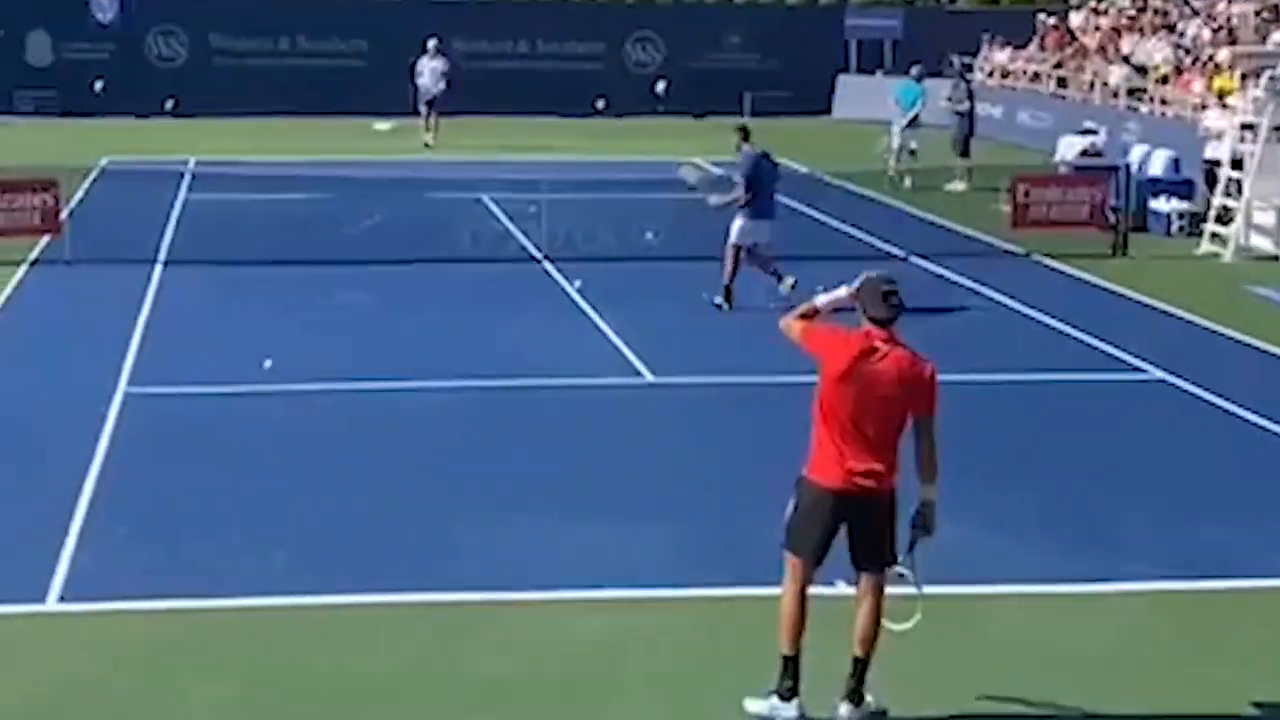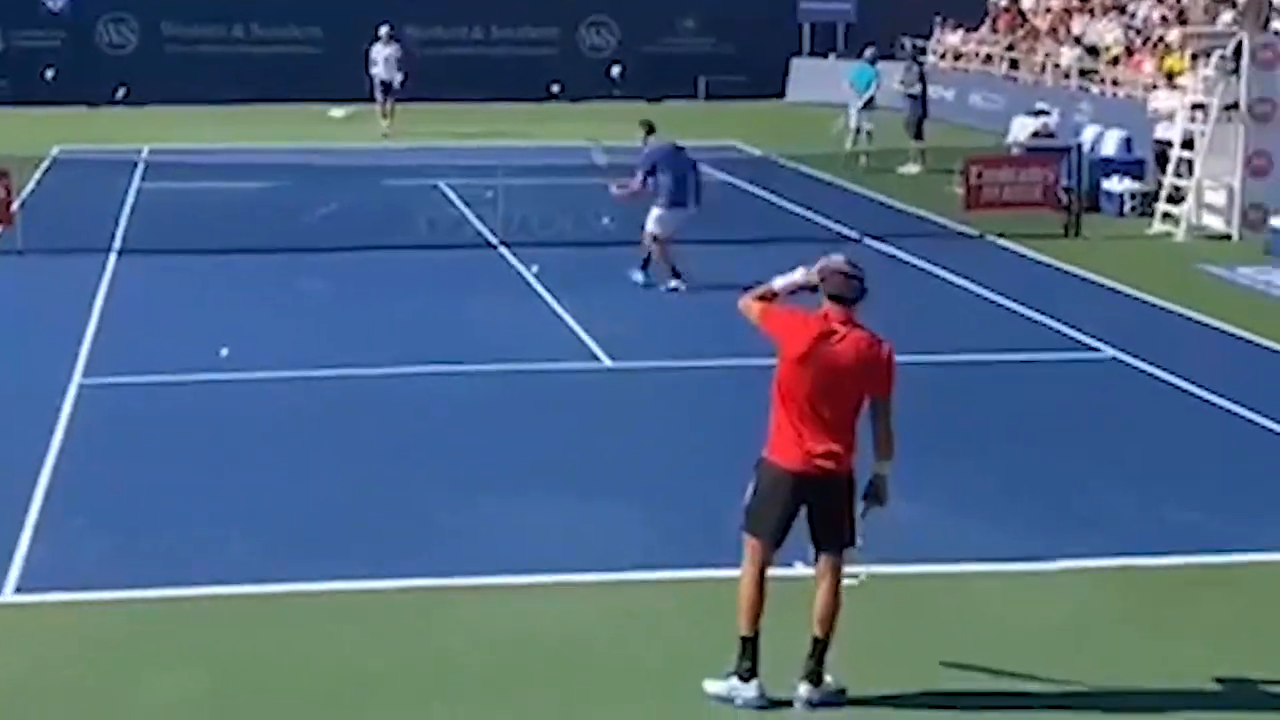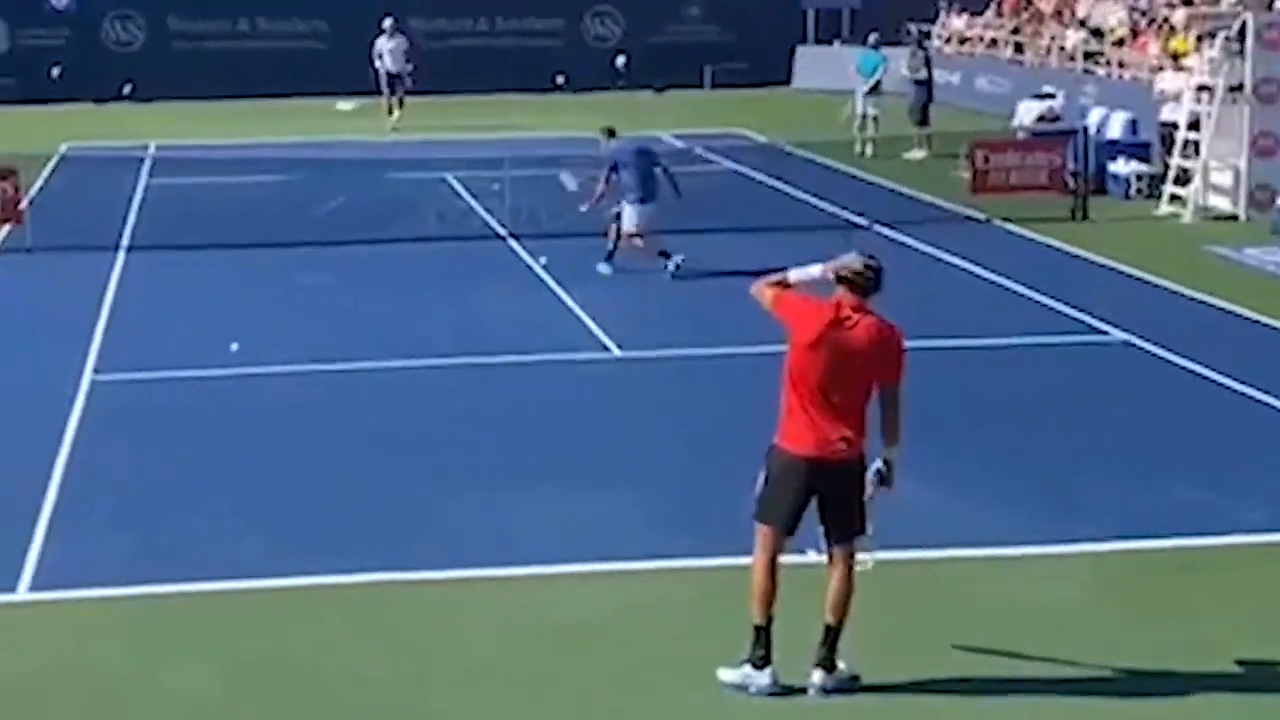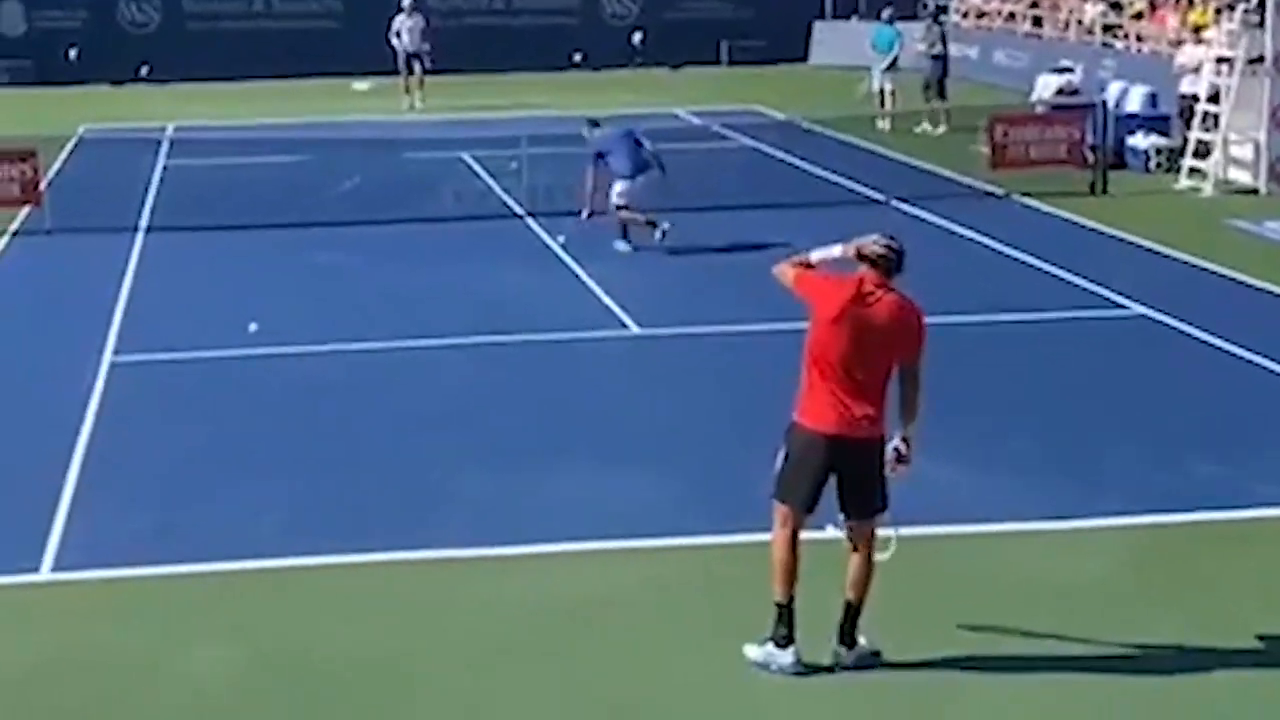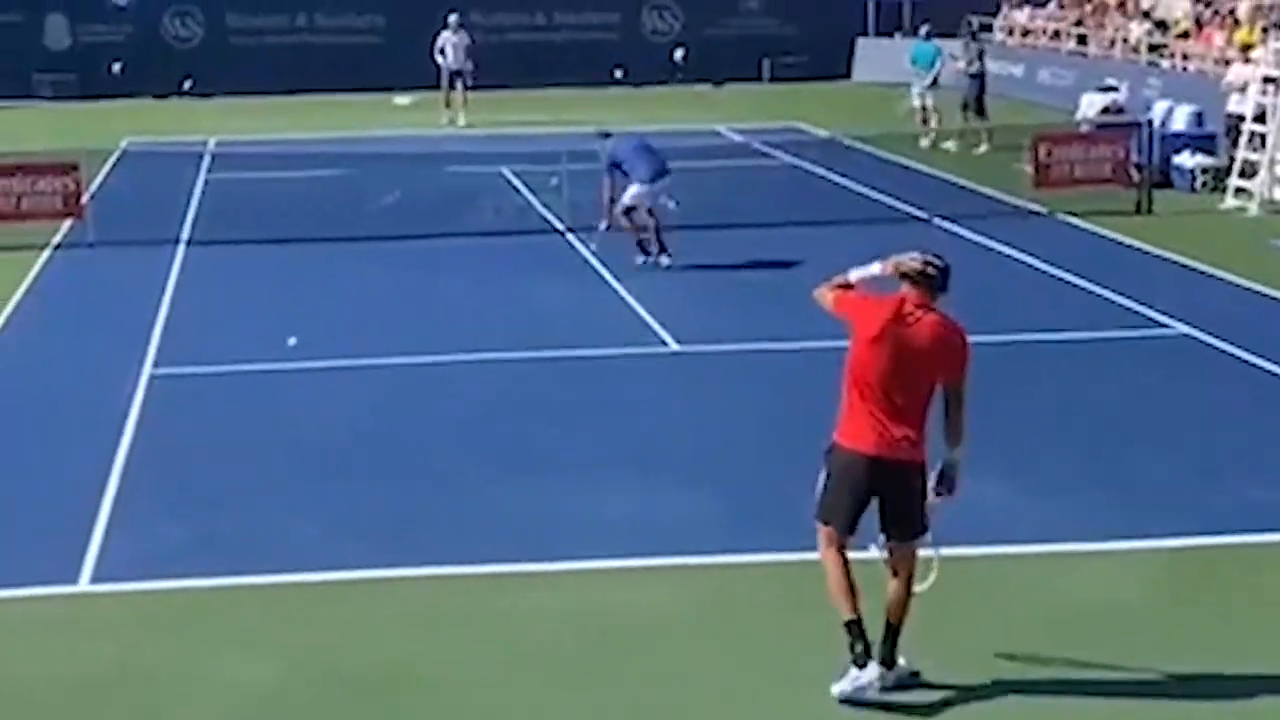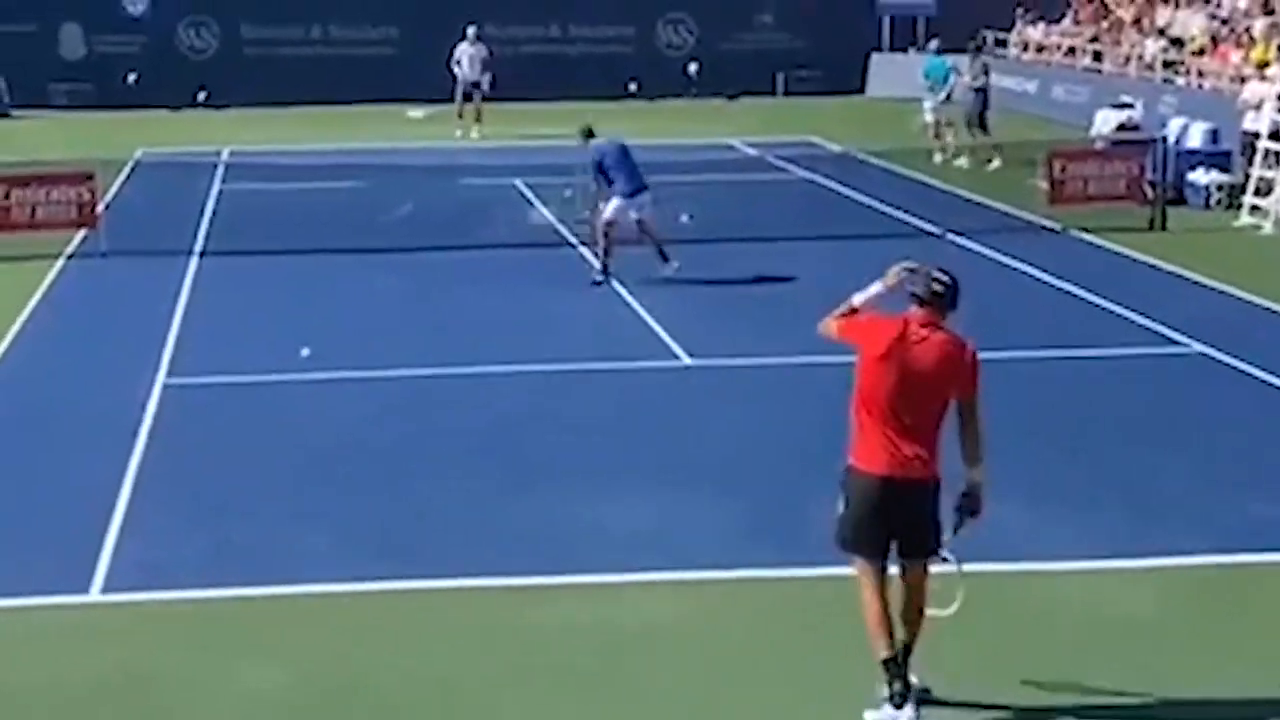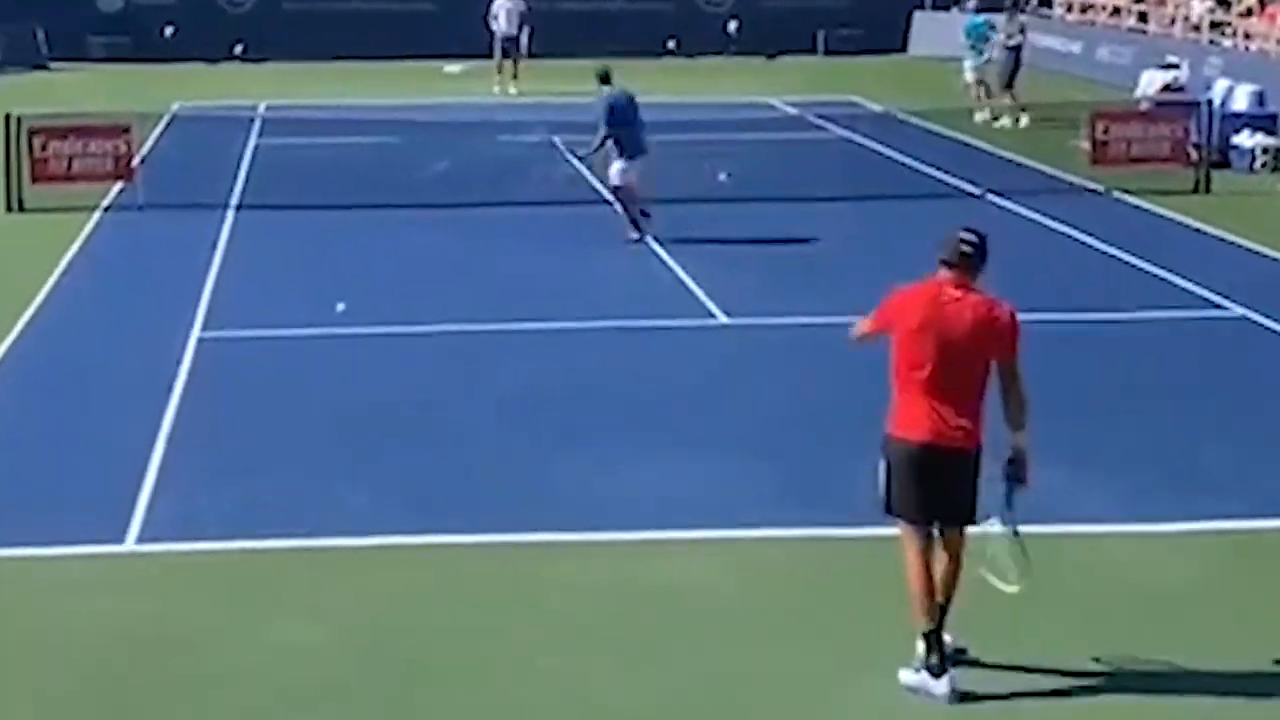
dt=0.2s
person 1, frame 1
left shoulder: (838, 345)
right shoulder: (917, 370)
left elbow: (789, 322)
right elbow: (925, 443)
left wrist: (840, 295)
right wrist: (928, 501)
left hip: (823, 485)
right hip: (876, 493)
left knee: (795, 582)
right knee: (871, 591)
person 1, frame 2
left shoulder: (797, 328)
right shoulder: (875, 351)
left elbow: (747, 302)
right elbow: (882, 423)
left wrist: (802, 276)
right wrist: (881, 476)
left hip: (782, 466)
right hip: (834, 473)
left knee: (754, 563)
right knee: (829, 572)
left ankle: (746, 676)
right ankle: (812, 679)
person 1, frame 3
left shoulder: (810, 314)
right shoulder: (886, 337)
left elbow: (760, 288)
right elbow: (890, 407)
left wrist: (819, 270)
right wrist: (887, 459)
left hip: (793, 453)
right hip: (845, 460)
left knee: (766, 550)
right knee: (841, 560)
left ankle: (760, 664)
right ankle: (826, 666)
person 1, frame 4
left shoulder: (832, 291)
right shoulder: (907, 315)
left elbow: (781, 269)
right elbow: (909, 384)
left wrist: (839, 250)
right wrist: (905, 436)
left hip: (813, 430)
right hip: (865, 438)
left knee: (786, 527)
right knee: (862, 539)
left ankle: (783, 639)
right ankle: (848, 642)
person 1, frame 5
left shoulder: (873, 310)
right shoulder: (950, 335)
left elbow: (823, 293)
right elbow: (954, 407)
left wrist: (874, 268)
right wrist: (951, 462)
left hip: (854, 451)
right hip: (907, 459)
left knee: (831, 547)
right knee: (902, 560)
left ankle: (861, 657)
right ankle: (887, 660)
person 1, frame 6
left shoulder: (875, 330)
right shoulder: (960, 353)
left elbow: (828, 325)
right elbow: (969, 426)
left wrist: (877, 287)
right wrist: (974, 483)
left hip: (868, 474)
right hip: (920, 479)
left knee: (871, 581)
right knee: (914, 580)
right ankle: (898, 677)
person 1, frame 7
left shoulder: (906, 300)
right shoulder: (998, 315)
left elbow: (860, 332)
right elbow: (1011, 389)
right wrist: (1019, 448)
left hip: (909, 440)
right hip: (962, 445)
left knee: (917, 547)
right knee: (952, 543)
left ankle: (934, 666)
right ankle: (934, 639)
